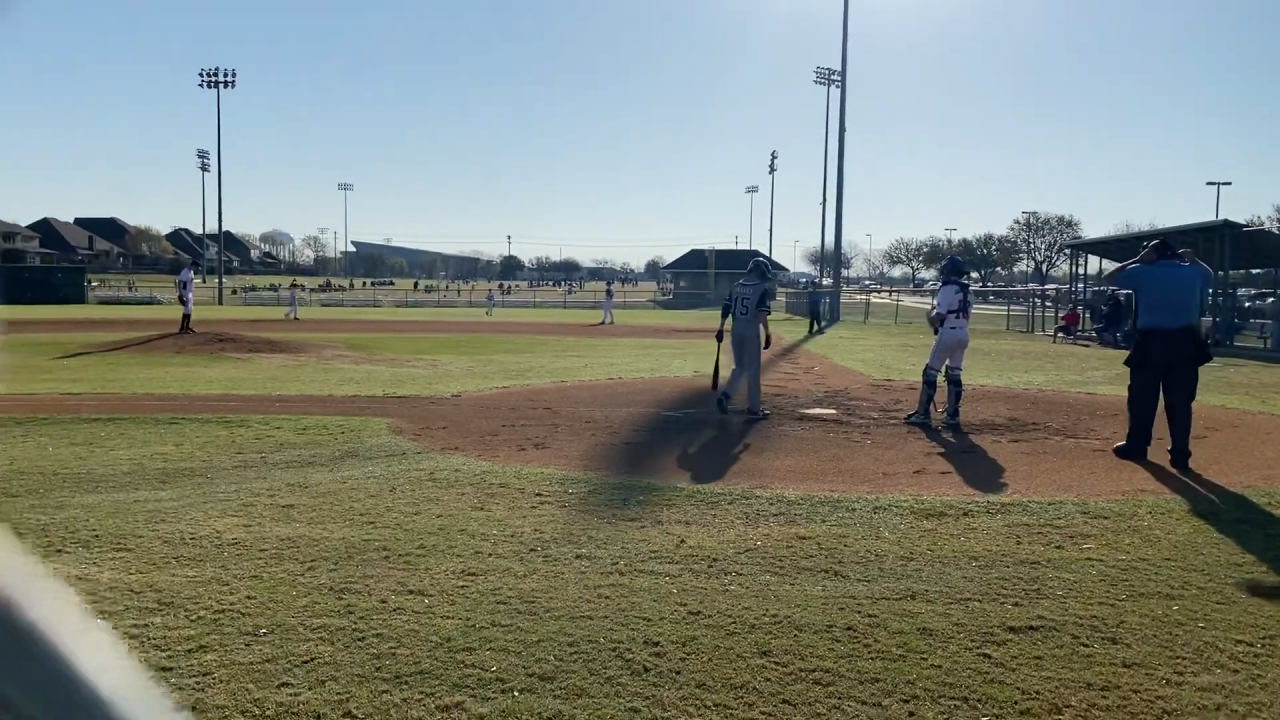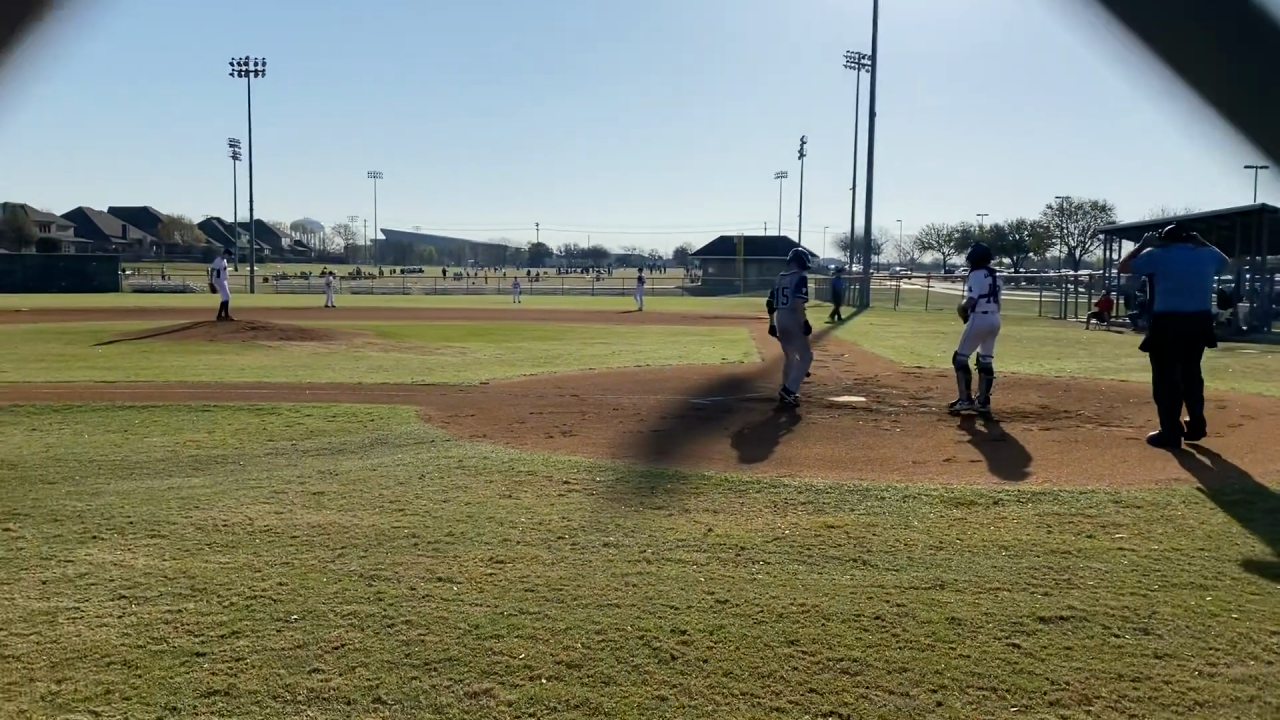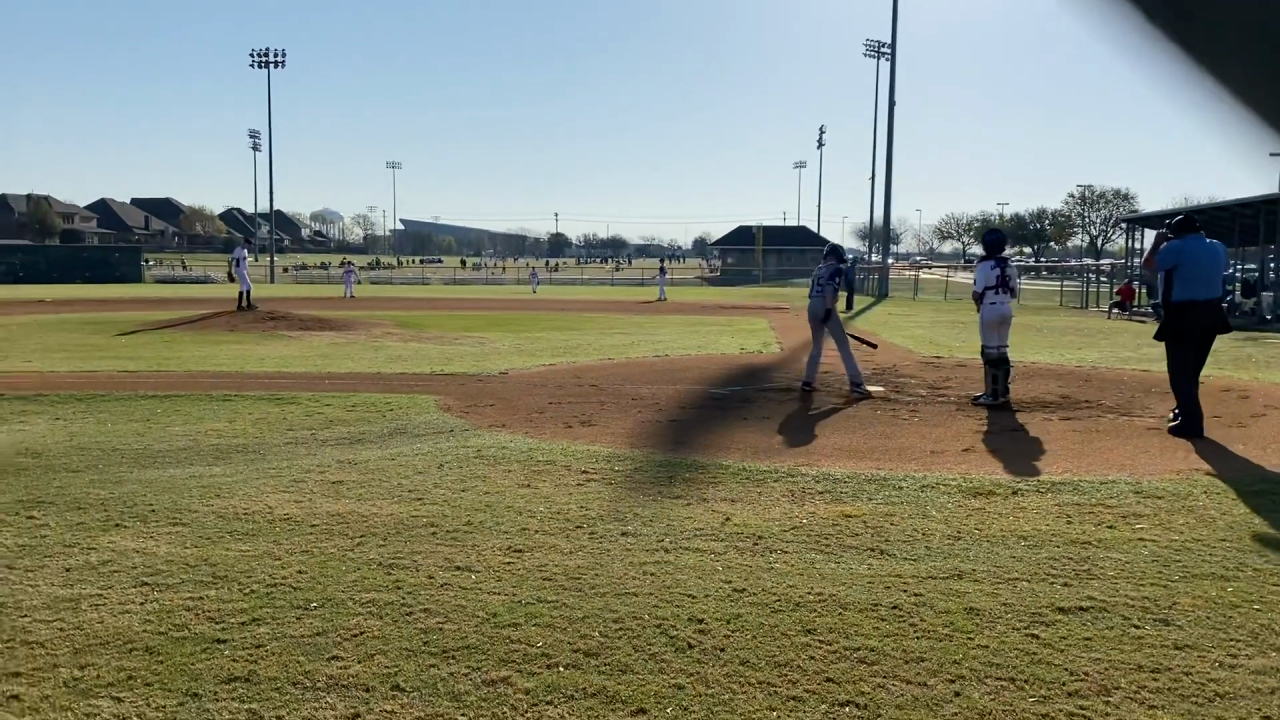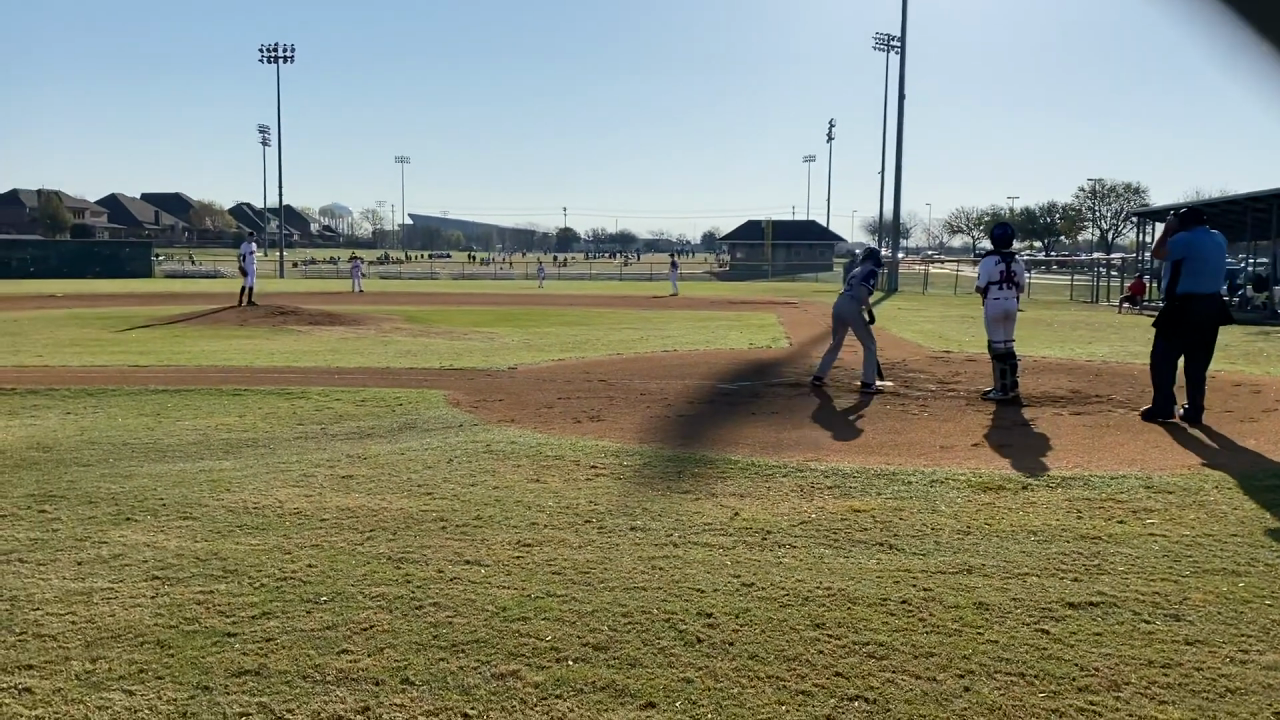
dt=0.4s
person 1, frame 1
left shoulder: (1143, 272)
right shoulder: (1193, 272)
left elbow: (1109, 278)
right elbow: (1209, 278)
left wrist: (1137, 260)
right wrist: (1192, 259)
left hip: (1151, 342)
right hip: (1185, 342)
left knee: (1142, 396)
right knee: (1181, 401)
left ankle: (1136, 445)
right ankle: (1180, 454)
person 1, frame 2
left shoulder: (1158, 256)
right shoulder: (1207, 256)
left elbow: (1124, 267)
right elbow: (1224, 263)
left wrist: (1144, 245)
right wrist: (1202, 243)
left hip: (1167, 325)
right hip: (1199, 324)
left knee: (1166, 380)
right knee: (1192, 377)
left ankle: (1170, 432)
right ankle: (1196, 424)
person 1, frame 3
left shoulder: (1177, 247)
right shoulder: (1217, 248)
left elbow: (1149, 265)
right elbow: (1225, 266)
left wrist: (1158, 242)
left hip: (1182, 315)
right hip: (1211, 314)
left knee: (1180, 370)
right knee: (1192, 369)
left ankle: (1190, 421)
right ankle: (1186, 416)
person 1, frame 4
left shoulder: (1186, 239)
right shoulder: (1218, 239)
left elbow: (1158, 253)
left wrist: (1168, 230)
left hip: (1184, 307)
right hip: (1211, 306)
left knee: (1163, 357)
right knee: (1198, 362)
left ankle: (1163, 406)
right ankle: (1193, 410)
person 2, frame 1
left shoulder: (947, 289)
right shoulder: (967, 291)
left elbow: (939, 315)
right elbow: (966, 316)
left wrist: (931, 317)
left hip: (948, 334)
right hip: (963, 334)
left knee: (930, 373)
right knee: (955, 373)
left ankle: (923, 414)
right ankle: (952, 415)
person 2, frame 2
left shoulder: (976, 274)
right shoulder: (995, 277)
left elbow: (971, 301)
right elbow: (997, 304)
left wrist: (961, 308)
left hip: (979, 319)
right hip: (995, 320)
left knee: (961, 357)
right knee: (986, 360)
left ankle: (966, 399)
right ankle: (984, 403)
person 2, frame 3
left shoulder: (983, 265)
right shoulder: (1010, 267)
left elbow: (976, 294)
right elbow: (1014, 293)
left wrist: (977, 299)
left hip: (989, 310)
right hip: (1006, 309)
left knee: (990, 352)
right knee: (1002, 350)
left ankle: (992, 394)
right ankle: (1003, 392)
person 2, frame 4
left shoulder: (988, 260)
right shoulder: (1017, 262)
left elbow: (979, 288)
right elbow: (1020, 288)
left wrist: (987, 289)
left hip: (994, 305)
right hip: (1011, 304)
left knee: (997, 346)
right knee: (1008, 345)
left ankle: (1001, 389)
right ankle: (1012, 386)
person 3, frame 1
left shoulder: (737, 286)
right shoulder: (762, 288)
left elbow: (726, 308)
right elbow: (762, 314)
left wrist: (721, 329)
right wrist: (767, 335)
left hip: (736, 328)
right hip: (751, 329)
left knee: (740, 367)
right knee: (753, 370)
left ankle: (725, 395)
right ankle: (753, 409)
person 3, frame 2
left shoulder: (780, 278)
right shoulder: (800, 277)
left elbow: (770, 303)
right elbow: (798, 301)
left wrist: (772, 323)
right wrist: (805, 321)
left hip: (780, 319)
right hip: (794, 318)
left knee: (789, 357)
right knee: (805, 357)
left ankle: (787, 393)
right ankle: (788, 389)
person 3, frame 3
left shoulder: (818, 270)
right shoulder: (837, 269)
right elbow: (830, 288)
right wrist: (829, 309)
left hip: (812, 306)
right hip: (824, 308)
left knee: (817, 346)
right knee: (843, 345)
left ankle: (808, 382)
right ankle: (856, 384)
person 3, frame 4
left shoulder: (855, 270)
right shoulder: (872, 271)
right elbow: (863, 291)
left wrist: (863, 314)
right wrist: (869, 311)
left hip: (838, 304)
right hip: (852, 307)
left knee: (836, 343)
right knee: (869, 344)
left ankle: (819, 377)
right ankle: (868, 383)
